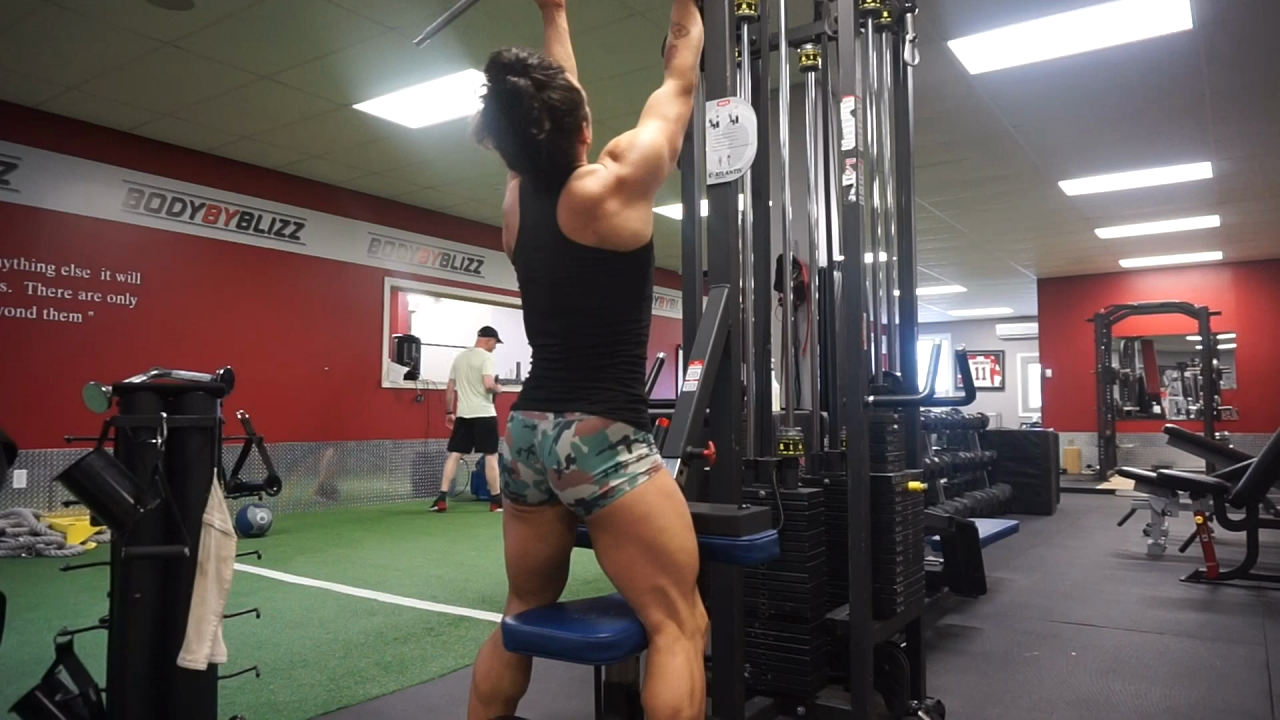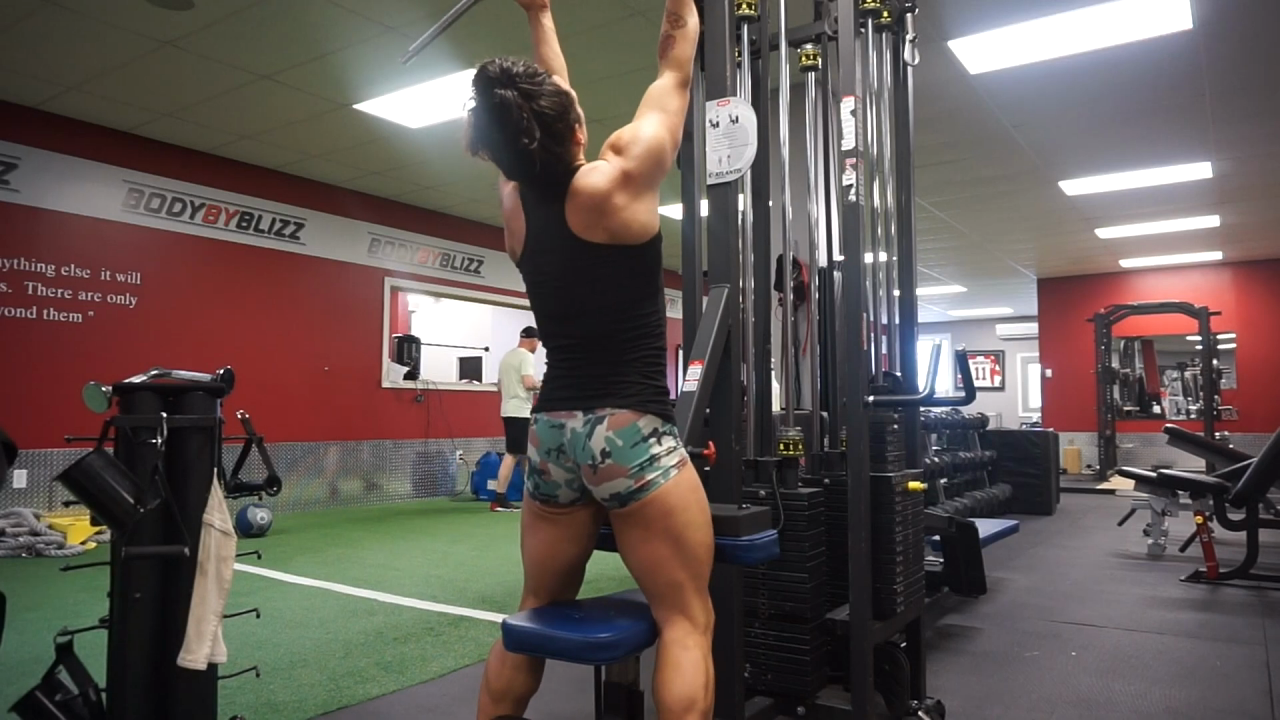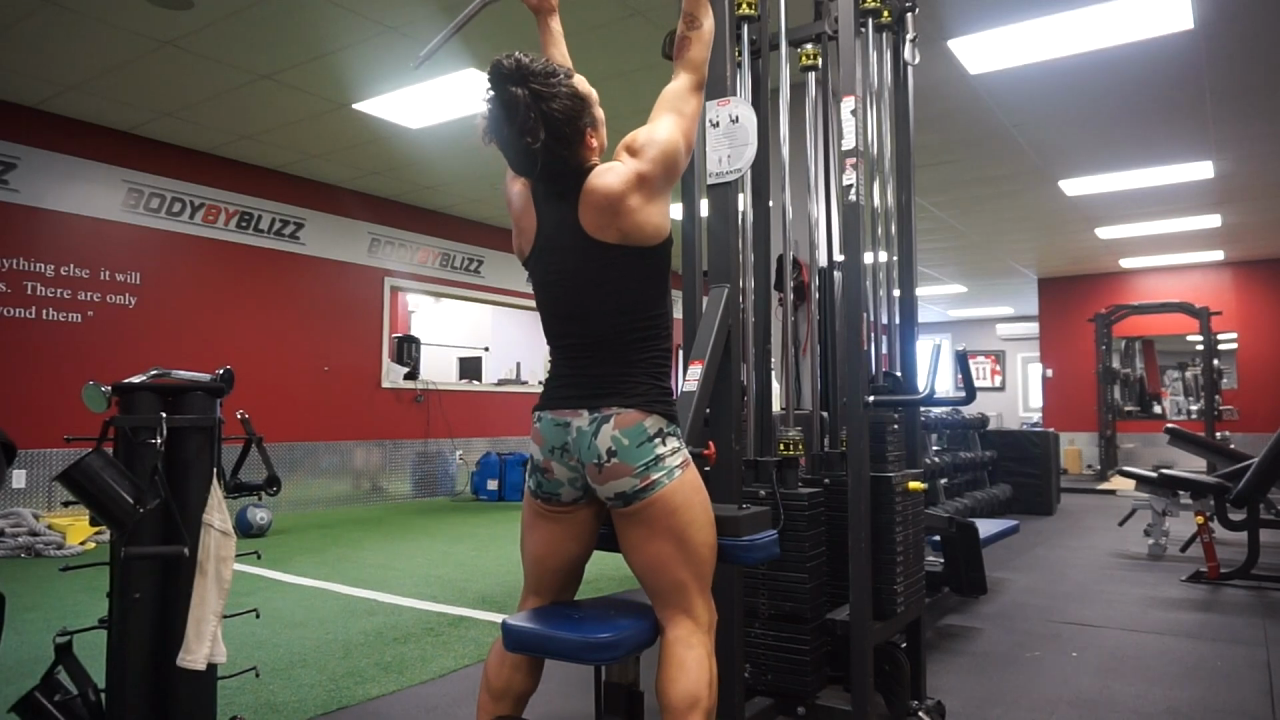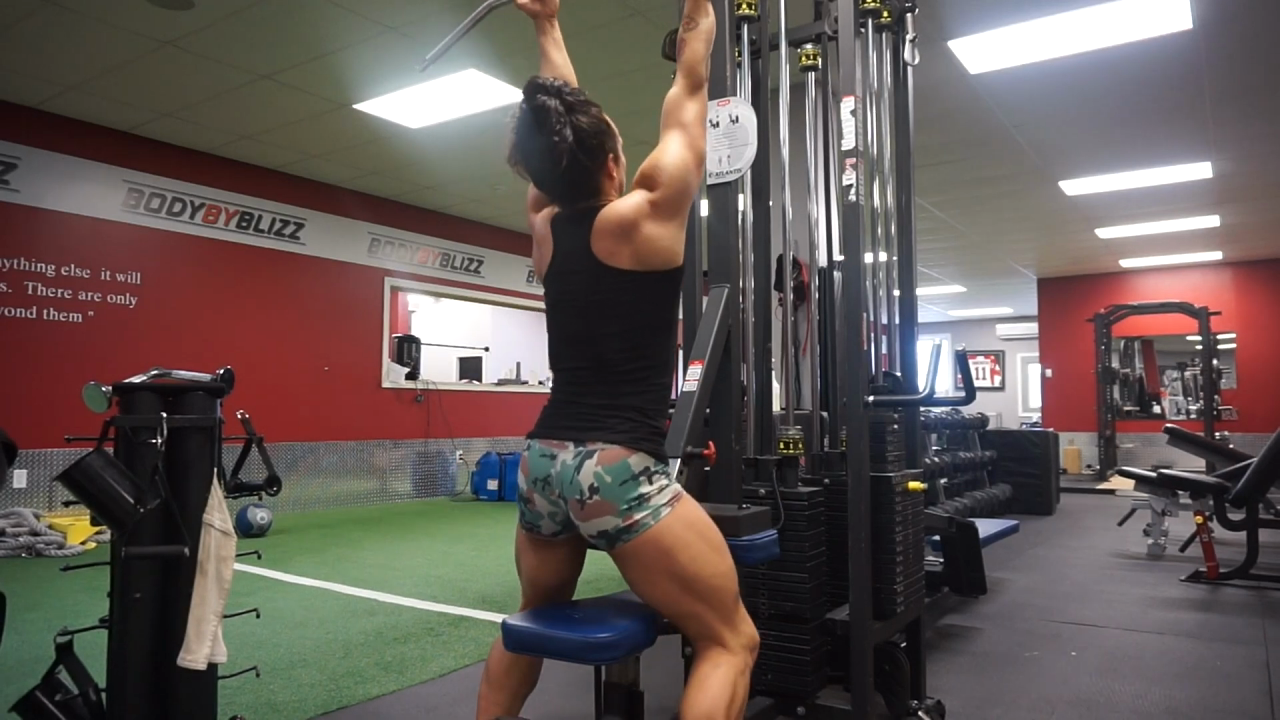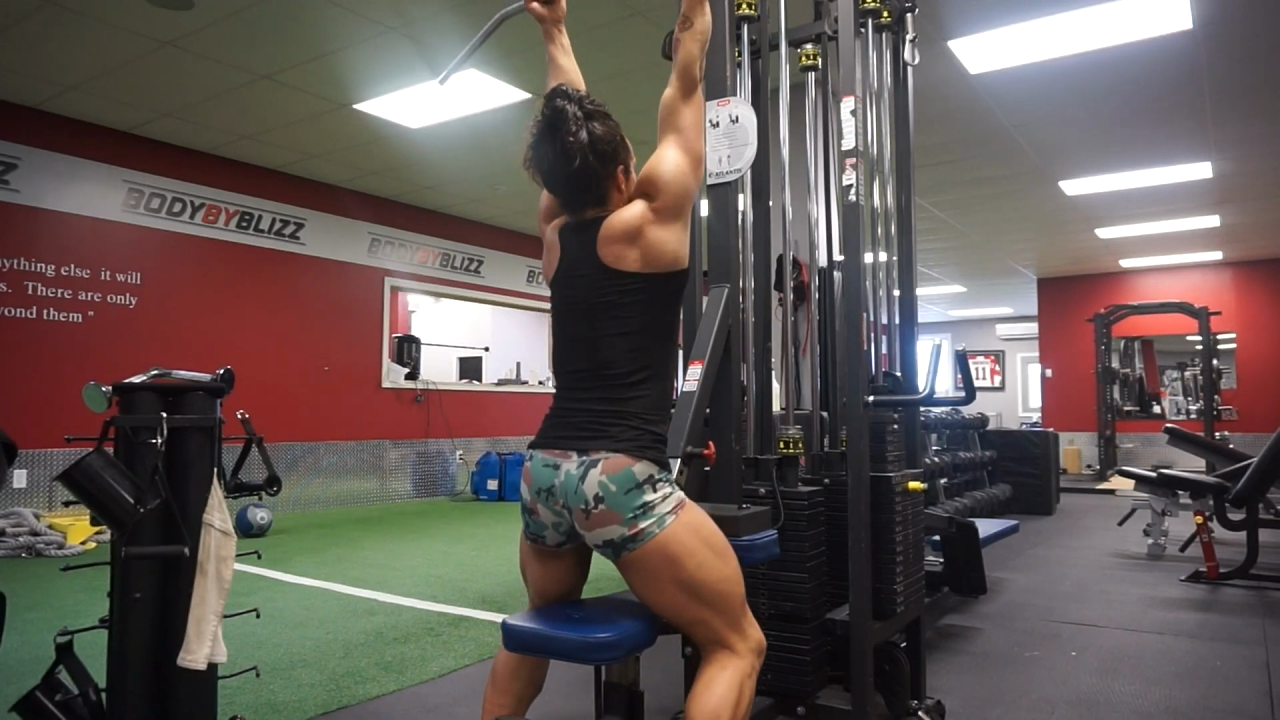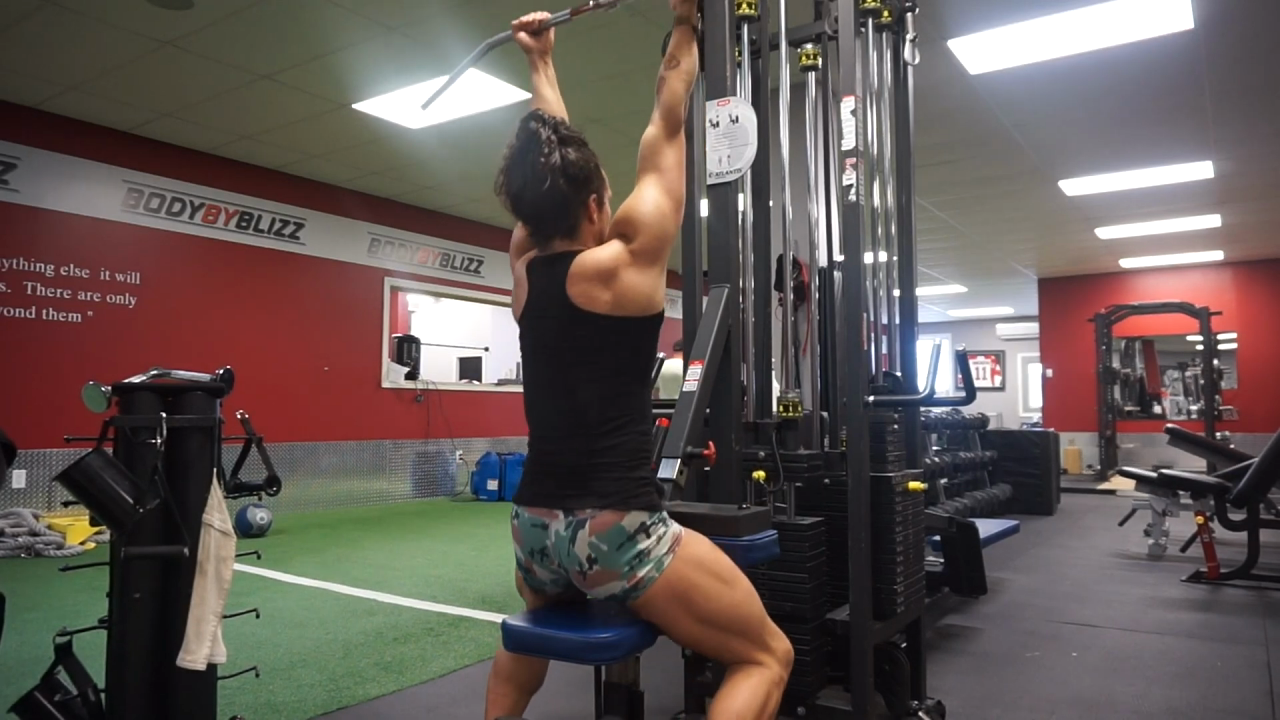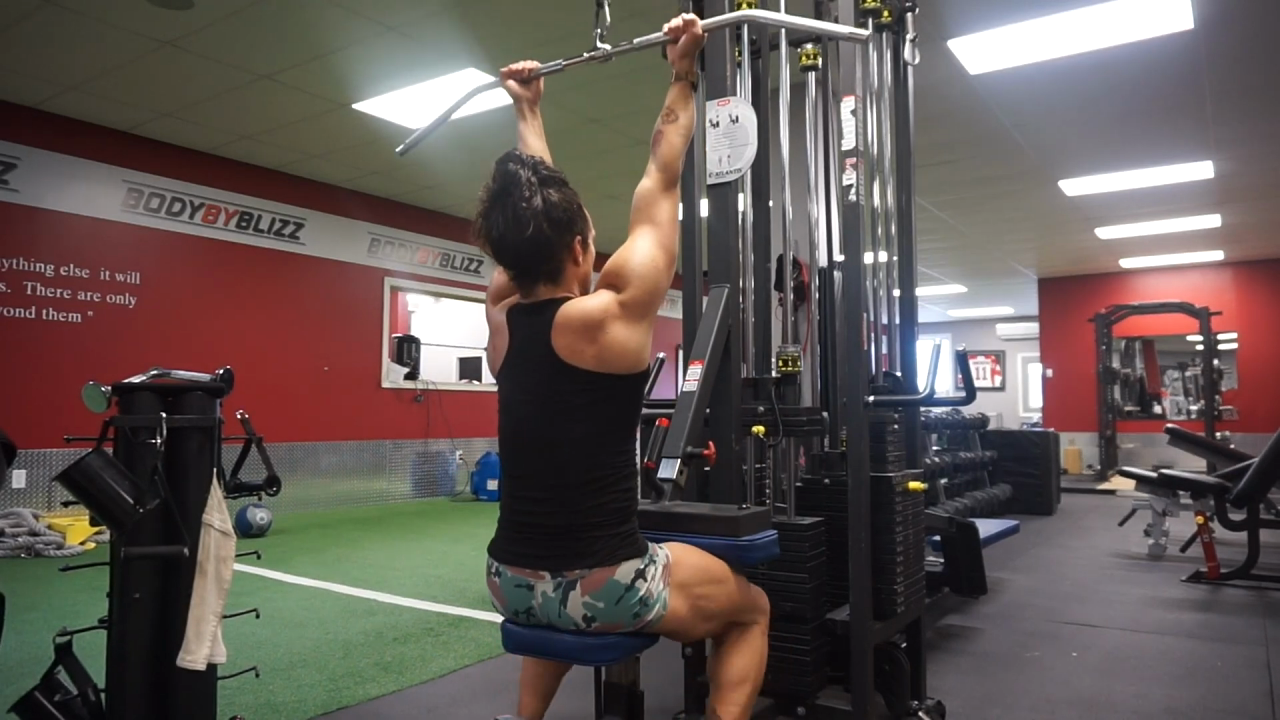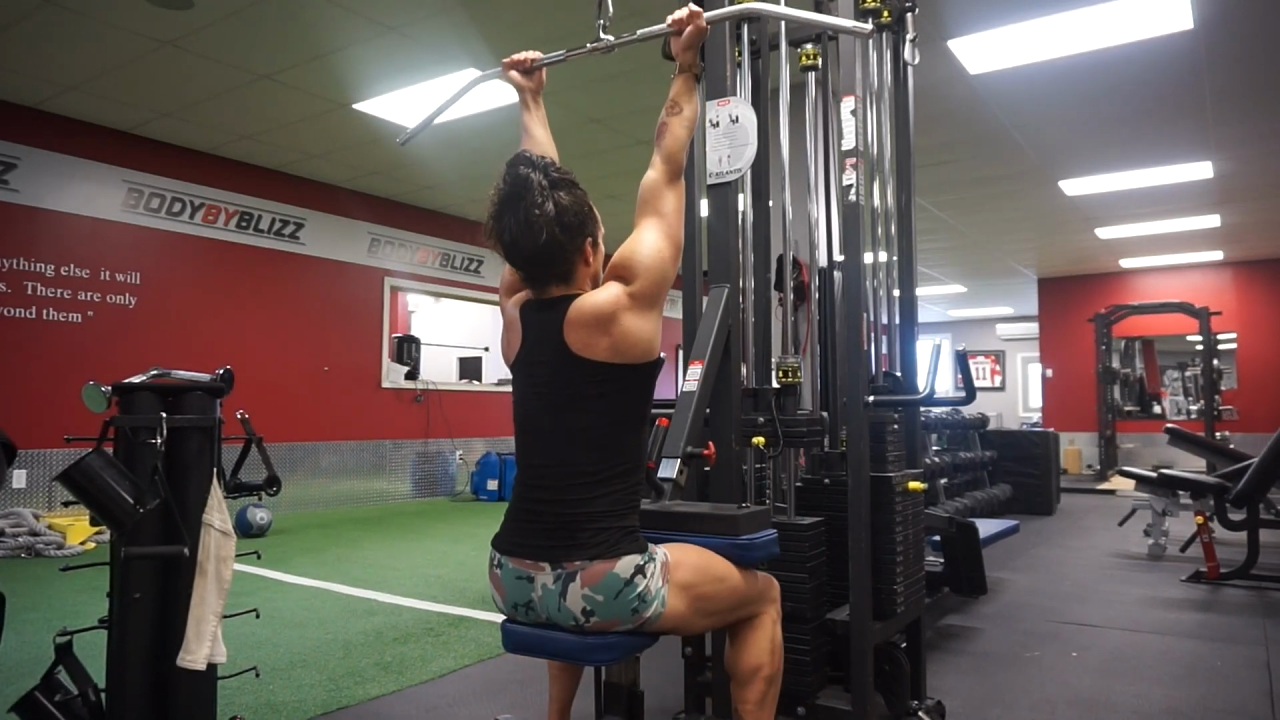
dt=0.5s
person 1, frame 1
left shoulder: (517, 199)
right shoulder: (611, 185)
left elbow: (553, 98)
right elbow: (679, 82)
left hip: (530, 431)
right hip: (604, 438)
left knee: (522, 617)
right knee: (678, 629)
person 1, frame 2
left shoulder: (516, 201)
right shoulder: (615, 182)
left elbow: (549, 100)
right elbow: (675, 71)
left hip: (554, 433)
right hip: (632, 432)
left knee: (536, 616)
right knee: (687, 624)
person 1, frame 3
left shoulder: (523, 198)
right shoulder: (627, 184)
left elbow: (553, 102)
right elbow: (691, 74)
left hip: (554, 431)
right hip: (633, 432)
left knee: (536, 614)
right knee: (690, 624)
person 1, frame 4
left shoulder: (544, 225)
right shoulder: (644, 214)
left elbow: (562, 118)
right elbow: (691, 83)
left hip: (544, 462)
right hip: (621, 468)
left knee: (534, 619)
right knee: (730, 642)
person 1, frame 5
left shoulder: (555, 233)
right shoulder: (647, 223)
left elbow: (570, 124)
right elbow: (684, 88)
left hip: (545, 471)
right hip: (620, 477)
right knee: (738, 646)
person 1, frame 6
left shoulder: (524, 265)
right shoulder: (622, 264)
left elbow: (548, 162)
right elbow: (666, 132)
left wrist: (540, 61)
left hip: (536, 524)
right hip: (615, 528)
right knee: (766, 657)
person 1, frame 7
left shoulder: (501, 313)
right shoulder: (612, 314)
left elbow: (530, 205)
right elbow: (661, 181)
left wrist: (528, 109)
right wrist: (683, 76)
left hip: (511, 583)
right hip: (599, 586)
right knee: (750, 606)
person 1, frame 8
left shoulder: (516, 309)
right shoulder: (622, 307)
left elbow: (538, 195)
right elbow: (665, 172)
left wrist: (530, 101)
right wrist: (687, 68)
left hip: (513, 579)
right hip: (598, 584)
right knee: (761, 595)
